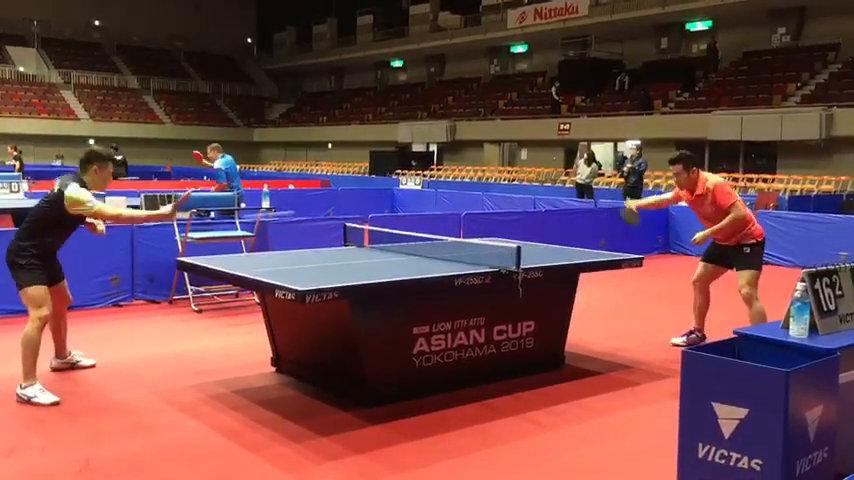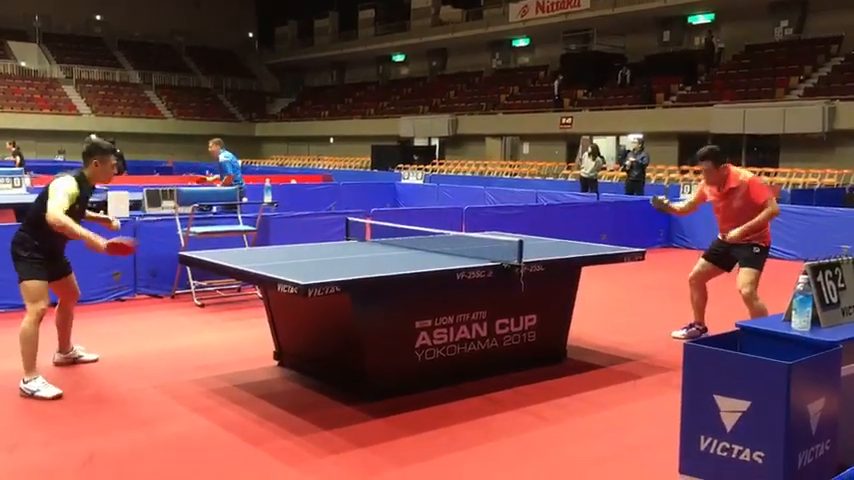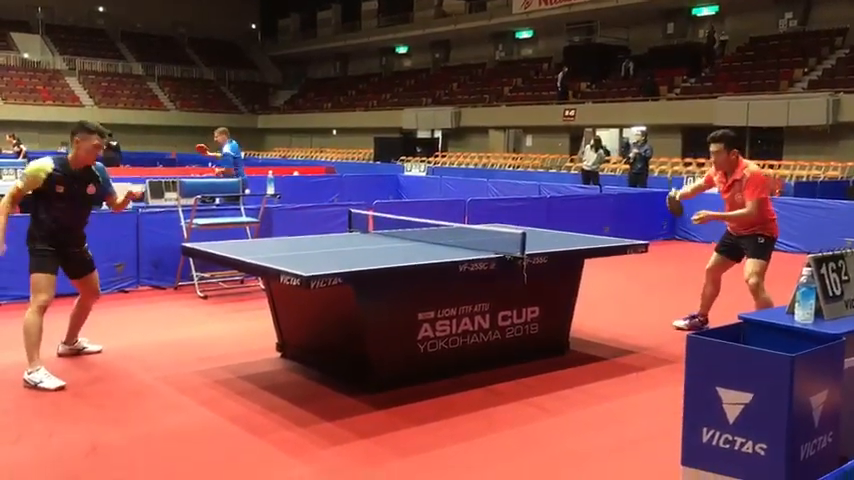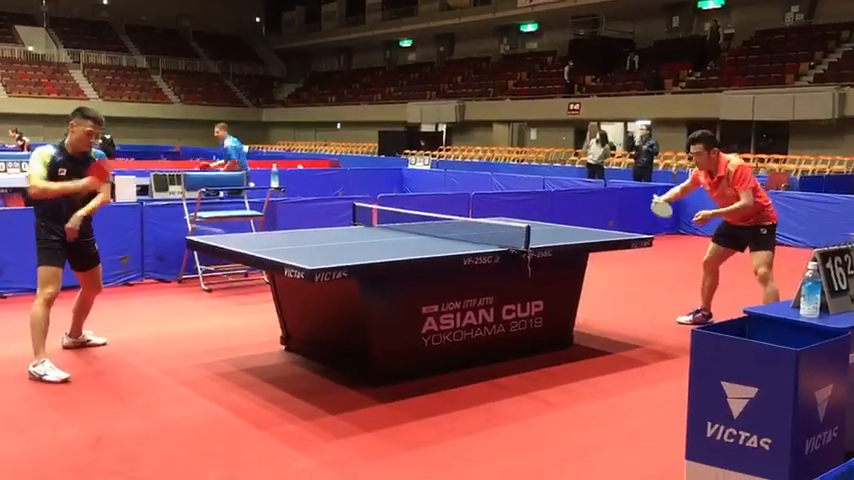
dt=0.4s
person 1, frame 1
left shoulder: (71, 184)
right shoulder: (74, 192)
right elbow: (114, 216)
left wrist: (88, 223)
right wrist: (158, 214)
left hip: (42, 254)
right hip: (26, 255)
left knee: (62, 304)
right knee: (41, 314)
left ankle: (62, 356)
right ankle: (27, 385)
person 1, frame 2
left shoulder: (86, 186)
right shoulder: (68, 185)
right elbow: (55, 218)
left wrist: (102, 218)
right wrist: (92, 239)
left hip: (52, 250)
right hip: (30, 250)
left knee: (70, 297)
right knee: (38, 308)
left ankle: (65, 351)
right ankle: (30, 380)
person 1, frame 3
left shoulder: (98, 173)
right shoulder: (43, 168)
left elbow: (115, 204)
left wrist: (129, 196)
left hip: (75, 243)
right hip: (44, 244)
left knee: (91, 294)
right knee: (41, 301)
left ankle: (70, 343)
right ankle: (34, 370)
person 1, frame 4
left shoulder: (94, 159)
right shoulder: (45, 154)
left elbow: (104, 195)
right elbow: (35, 189)
left wrist: (80, 215)
right wrist: (76, 186)
left hip: (81, 232)
right hip: (51, 234)
left knee: (93, 287)
right knee: (48, 293)
left ankle: (75, 335)
right ankle: (38, 363)
person 2, frame 1
left shoulder: (714, 185)
right shoulder: (684, 188)
left elbow: (737, 214)
right elbow: (663, 199)
left wrist: (707, 233)
right wrist: (636, 205)
left hip: (748, 239)
right hip: (723, 241)
left knee: (747, 293)
right knee: (699, 282)
right ankle: (698, 333)
person 2, frame 2
left shoulder: (747, 180)
right shoulder: (707, 185)
left elbow: (773, 209)
right elbow: (687, 207)
left wrist: (743, 229)
right wrist: (667, 206)
left hip: (753, 241)
right hip: (725, 241)
left knee: (746, 291)
right knee: (695, 278)
right ankle: (698, 327)
person 2, frame 3
left shoulder: (753, 174)
right shoulder: (716, 172)
left elbow: (751, 213)
right elbow: (697, 186)
left wrist: (713, 216)
right wrist: (679, 194)
left hip: (759, 232)
right hip: (735, 231)
left knee: (753, 281)
right knee: (712, 271)
right ankle: (701, 318)
person 2, frame 4
left shoulder: (737, 167)
right shoulder: (700, 172)
left elbow: (748, 203)
right elbow: (682, 189)
left wrist: (712, 214)
right wrist: (663, 199)
left hip: (760, 221)
right hip: (733, 222)
left knee: (762, 273)
right knee: (709, 263)
right ankle: (704, 312)
